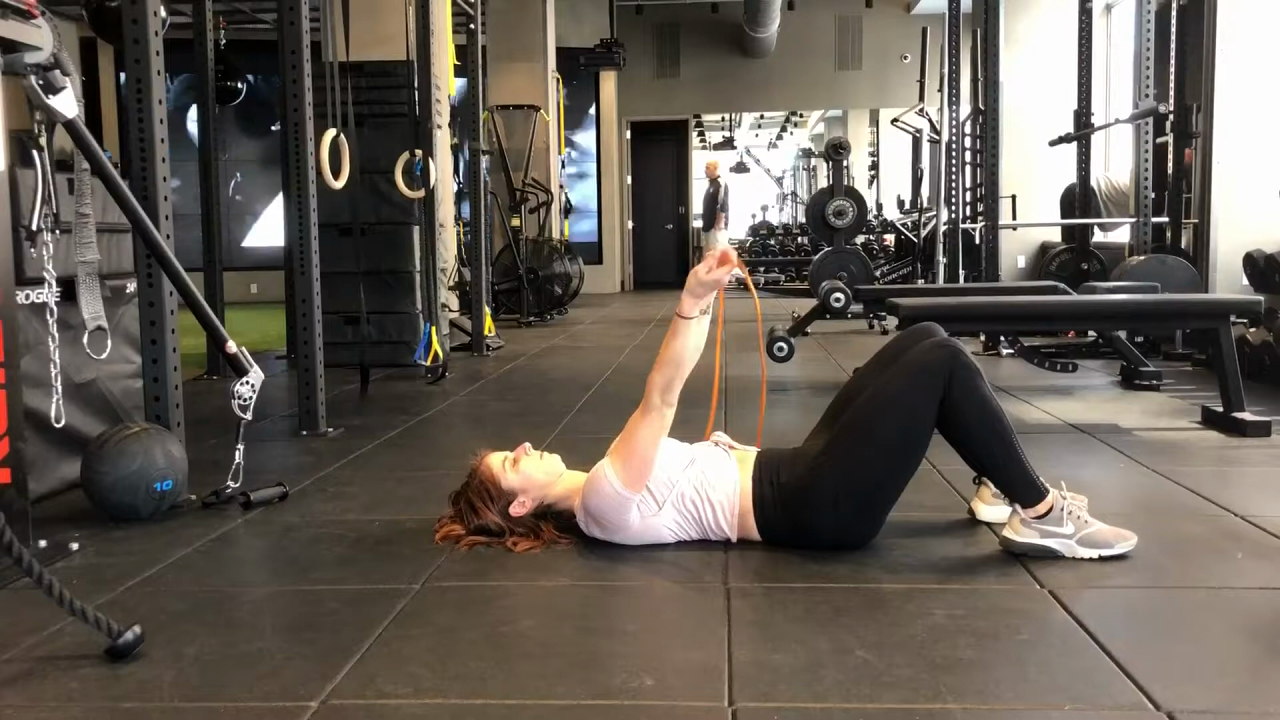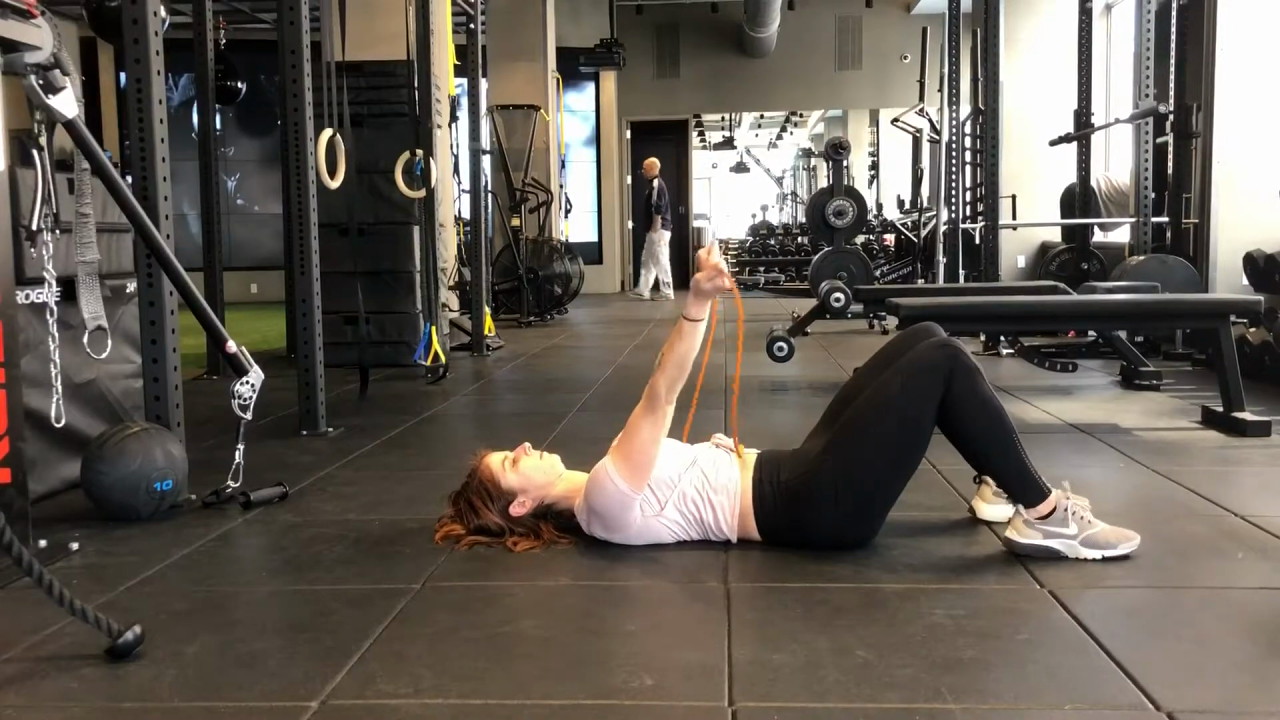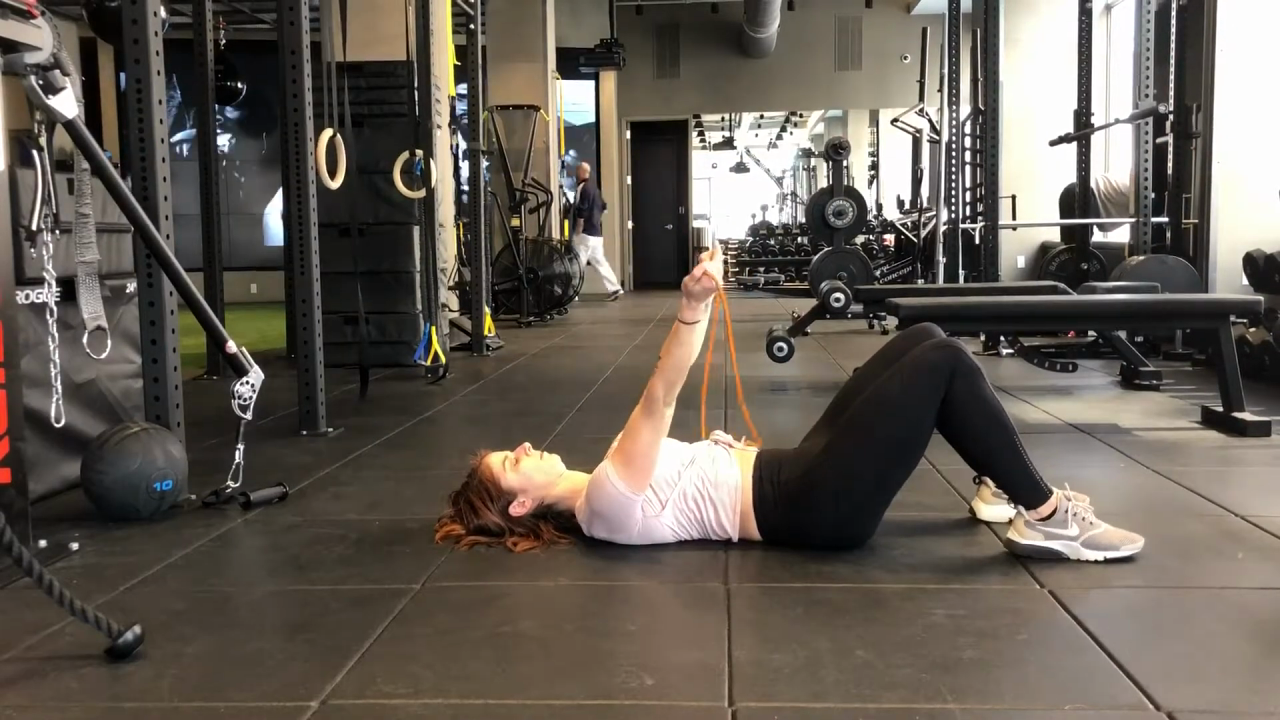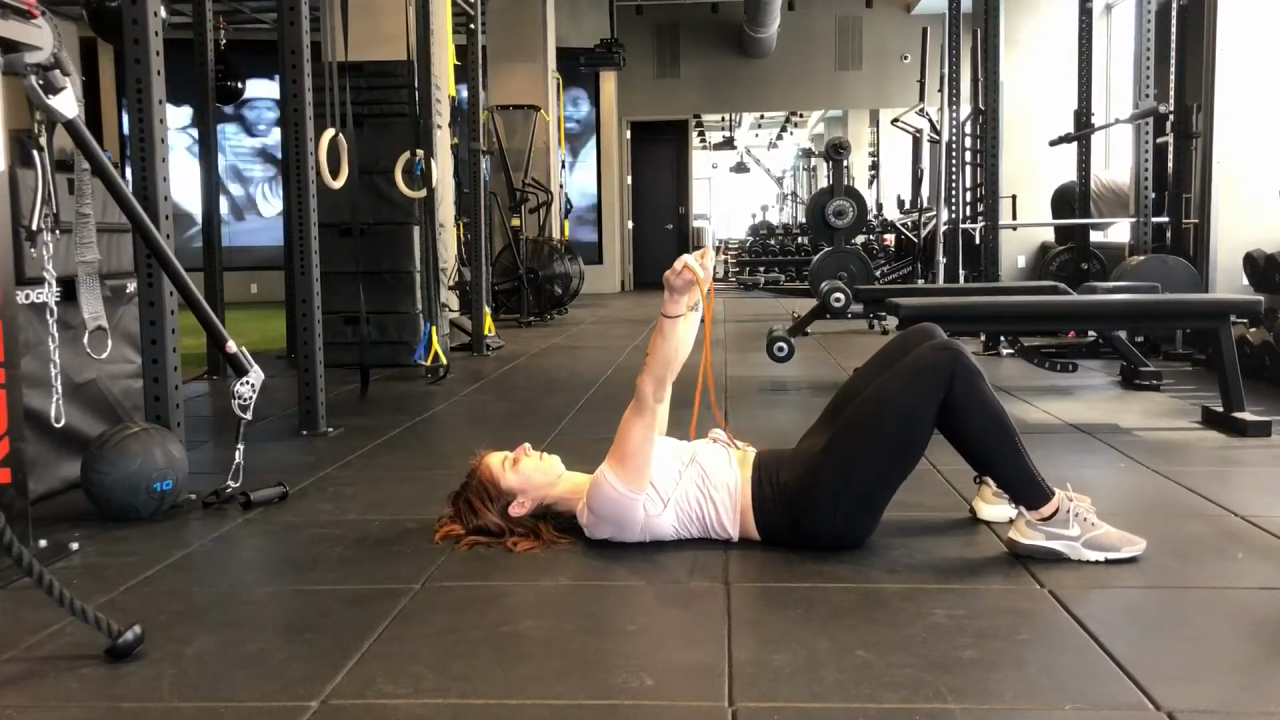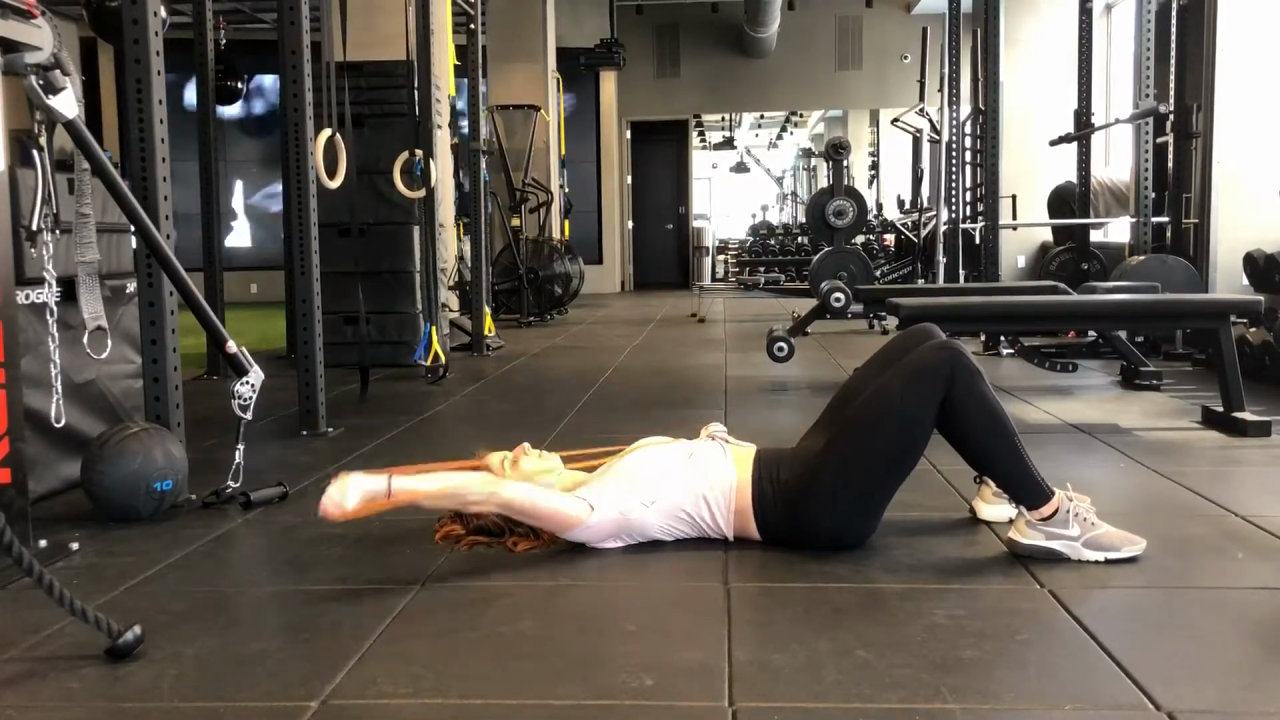
dt=1s
person 1, frame 1
left shoulder: (607, 478)
right shoulder: (603, 505)
left elbow: (669, 387)
right elbow: (657, 399)
left wrist: (706, 299)
right wrist: (690, 299)
left hip: (799, 477)
right hip: (816, 507)
left knee: (925, 340)
right knee: (942, 362)
left ankle: (1003, 488)
right ankle: (1040, 516)
person 1, frame 2
left shoulder: (604, 481)
right shoulder: (604, 506)
left elbow: (663, 394)
right elbow: (659, 397)
left wrist: (704, 298)
right wrist: (696, 305)
left hip: (797, 476)
right hip: (819, 506)
left knee: (925, 340)
right knee: (941, 360)
left ankle: (1004, 487)
right ankle: (1045, 516)
person 1, frame 3
left shoulder: (609, 477)
right shoulder: (605, 507)
left elbow: (665, 388)
right elbow: (658, 399)
left wrist: (705, 297)
right wrist: (690, 308)
left hip: (796, 475)
right hip: (815, 506)
left knee: (926, 339)
right knee: (942, 361)
left ankle: (1003, 487)
right ankle: (1046, 517)
person 1, frame 4
left shoulder: (604, 483)
right shoulder: (606, 509)
left elbow: (657, 392)
right elbow: (647, 397)
left wrist: (696, 298)
right wrist: (673, 303)
left hip: (795, 475)
right hip: (815, 508)
left knee: (926, 341)
right knee: (943, 365)
left ankle: (1005, 488)
right ankle: (1049, 520)
person 1, frame 5
left shoulder: (602, 475)
right shoulder: (585, 515)
right elbow: (494, 499)
right wrist: (374, 487)
left hip: (790, 472)
right hip: (812, 507)
left knee: (923, 341)
right knee: (941, 365)
left ankle: (1004, 488)
right ankle: (1047, 520)
